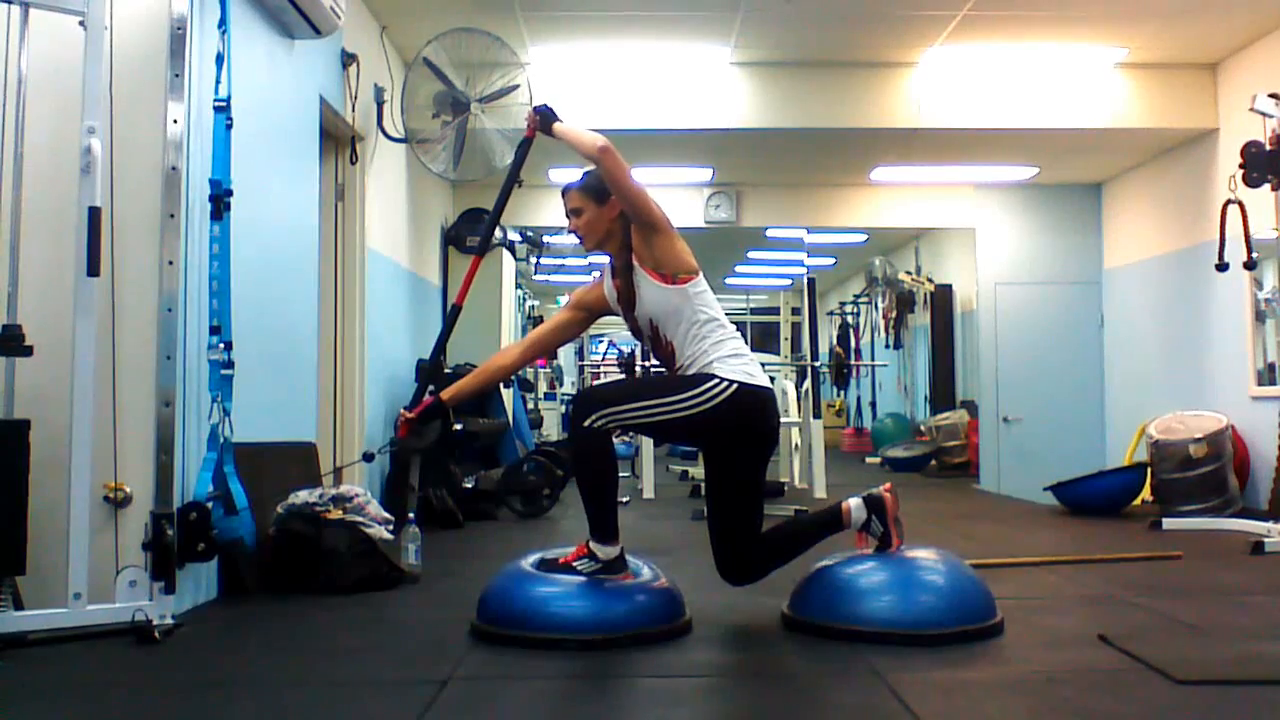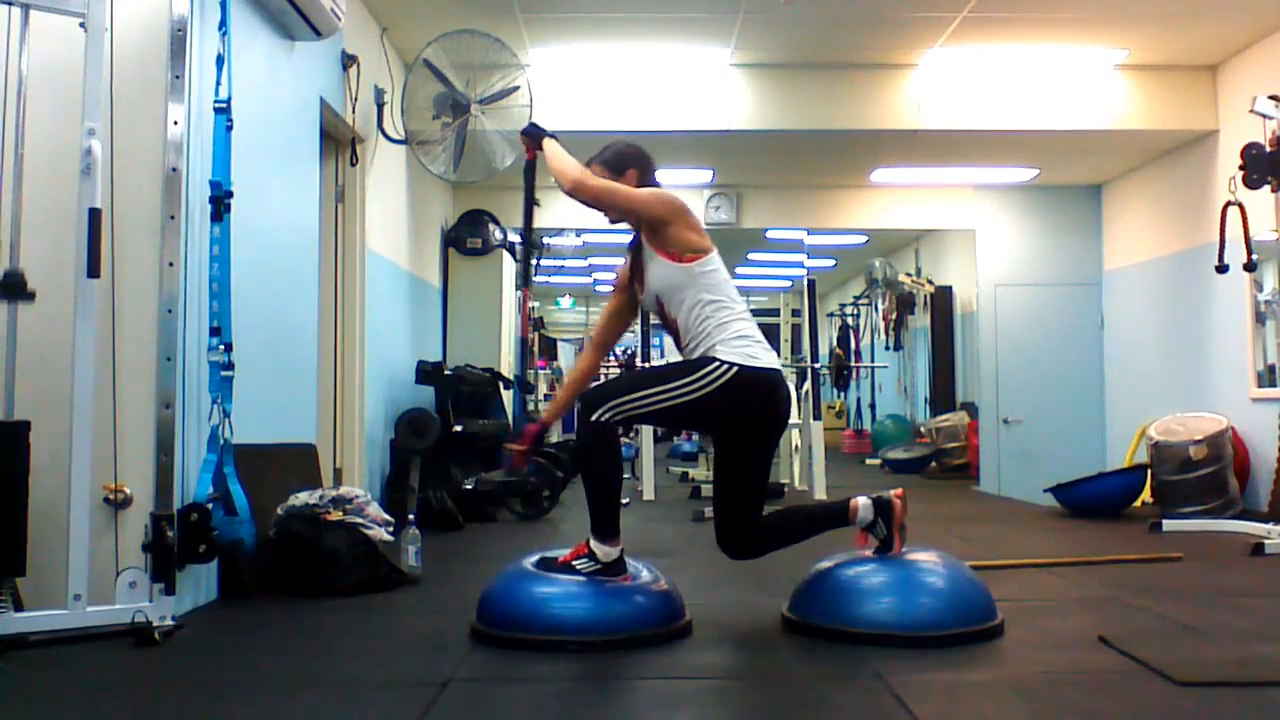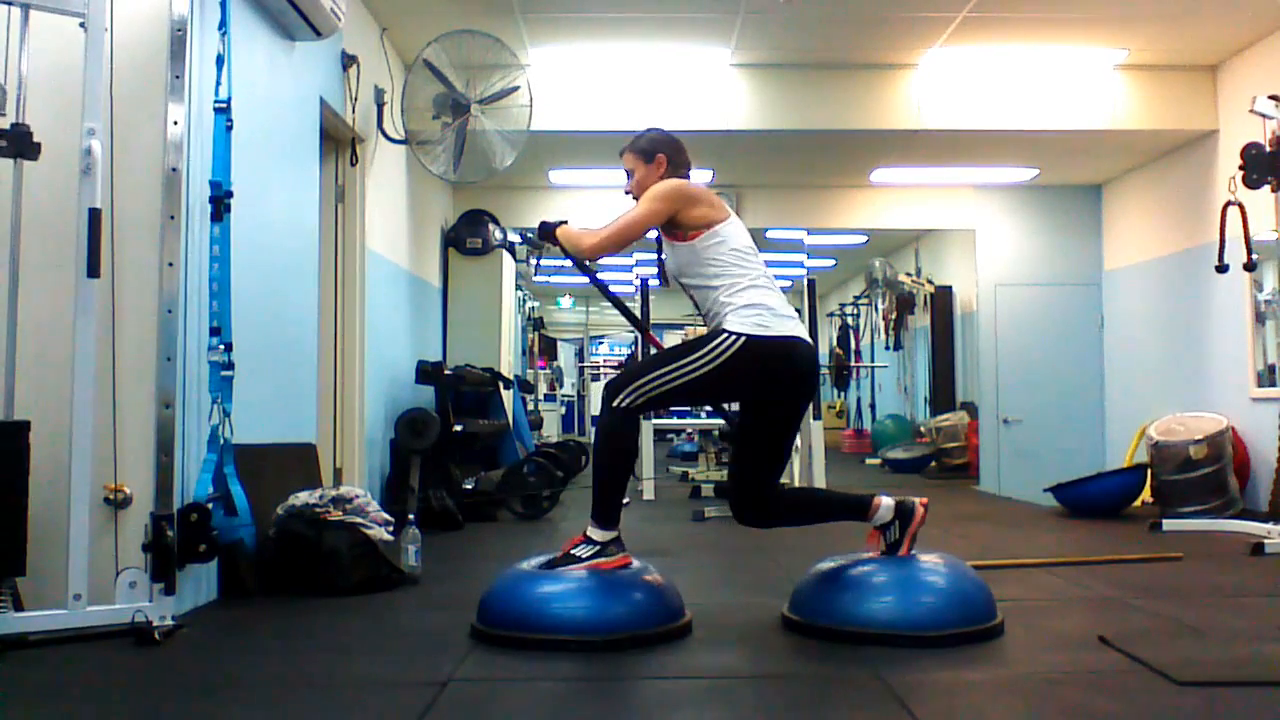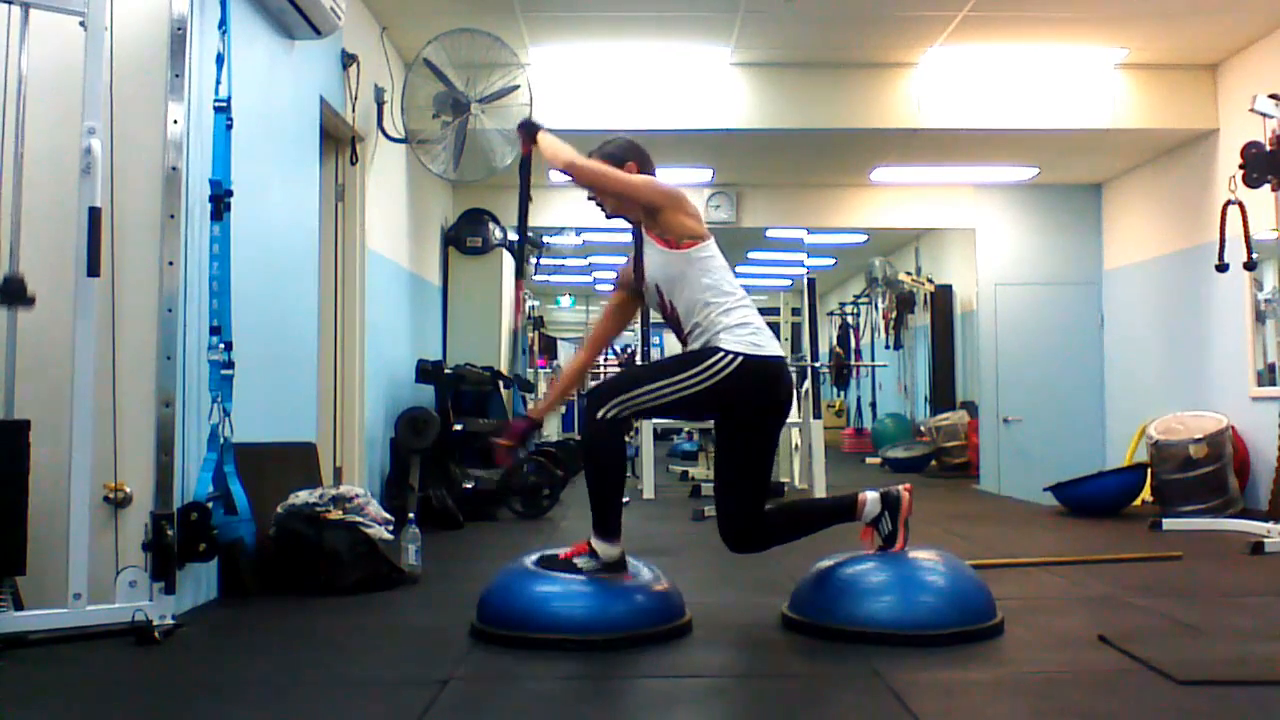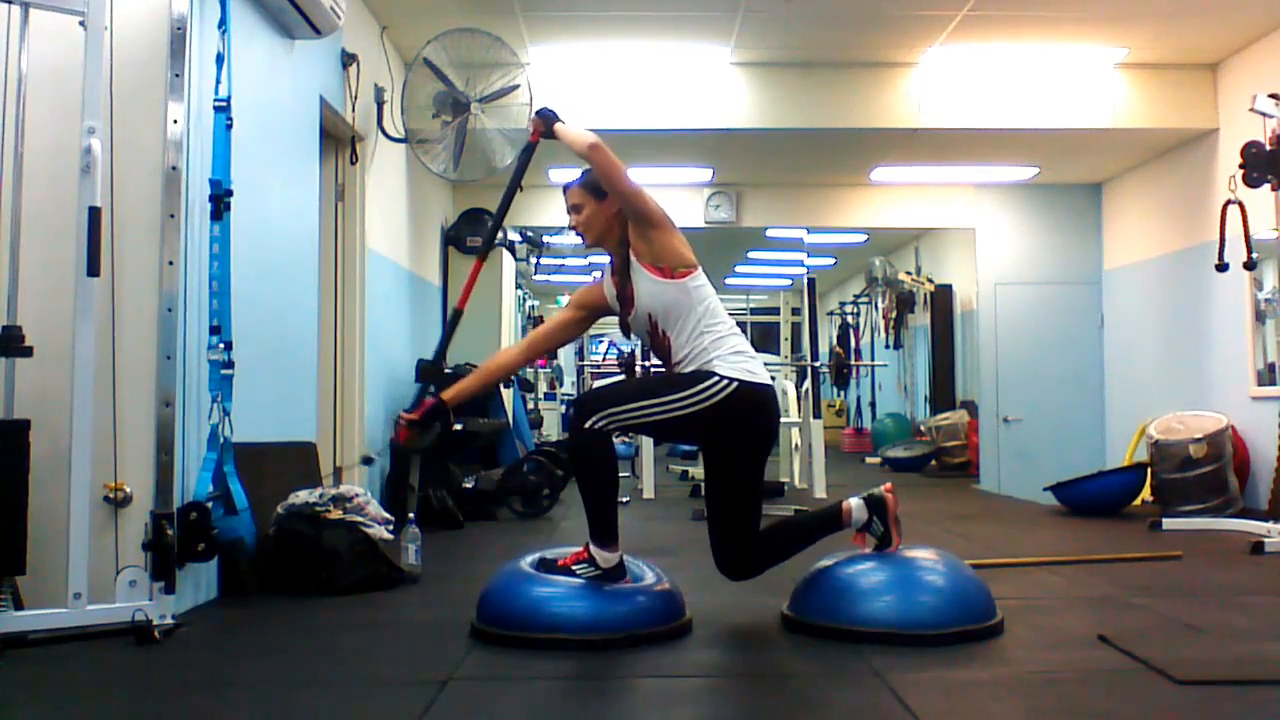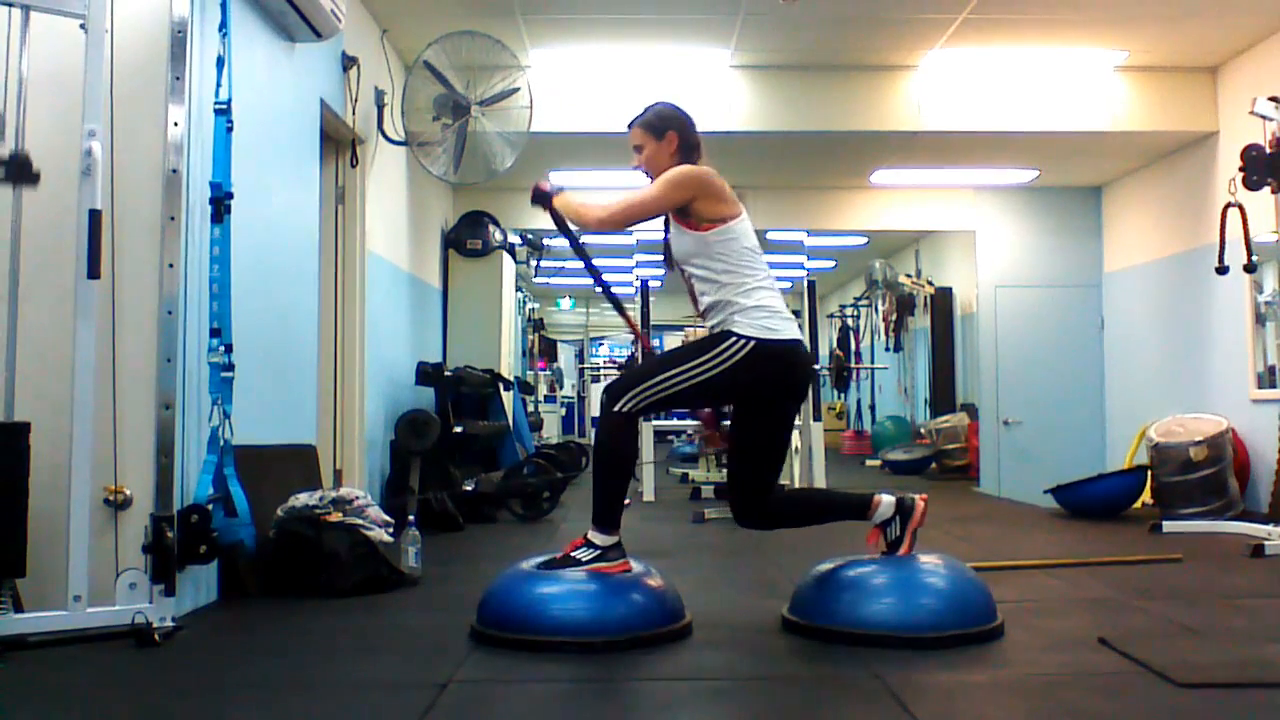
dt=0.7s
person 1, frame 1
left shoulder: (656, 241)
right shoulder: (600, 295)
left elbow: (603, 152)
right elbow: (520, 353)
left wrist: (554, 126)
right wrist: (442, 400)
left hip: (736, 396)
right hip: (730, 409)
left knee: (589, 410)
right knee: (741, 565)
left ankle: (605, 553)
right ankle: (863, 510)
person 1, frame 2
left shoulder: (668, 214)
right shoulder: (631, 273)
left elbow: (578, 184)
right elbow: (593, 352)
left wrist: (544, 141)
right wrist: (542, 424)
left hip: (740, 375)
right hip: (758, 392)
left knee: (599, 409)
right knee: (740, 539)
left ankle: (604, 554)
right ankle: (869, 510)
person 1, frame 3
left shoulder: (676, 193)
right shoulder: (700, 214)
left elbow: (594, 246)
left wrist: (557, 231)
left hip: (755, 344)
right hip: (792, 356)
left knee: (620, 396)
right knee: (753, 503)
left ankle: (602, 539)
right ankle: (890, 510)
person 1, frame 4
left shoulder: (665, 202)
right shoulder: (633, 272)
left elbow: (574, 165)
right elbow: (589, 350)
left wrist: (536, 134)
right wrist: (533, 418)
left hip: (744, 363)
right hip: (758, 379)
left knee: (602, 405)
right knee: (743, 532)
left ankle: (605, 551)
right ankle: (876, 504)
person 1, frame 5
left shoulder: (652, 232)
right shoulder: (600, 295)
left elbow: (596, 151)
right elbow: (522, 351)
left wrist: (553, 126)
right wrist: (441, 401)
left hip: (735, 393)
right hip: (732, 403)
left knee: (588, 416)
right knee: (739, 560)
left ankle: (603, 558)
right ankle: (863, 510)
person 1, frame 6
left shoulder: (694, 180)
right shoulder: (687, 212)
left elbow: (602, 220)
right elbow: (710, 298)
left wrist: (554, 197)
right wrist: (710, 400)
left hip: (756, 345)
right hip: (780, 357)
left knee: (620, 399)
right knee: (753, 507)
left ankle: (603, 543)
right ankle: (890, 508)
